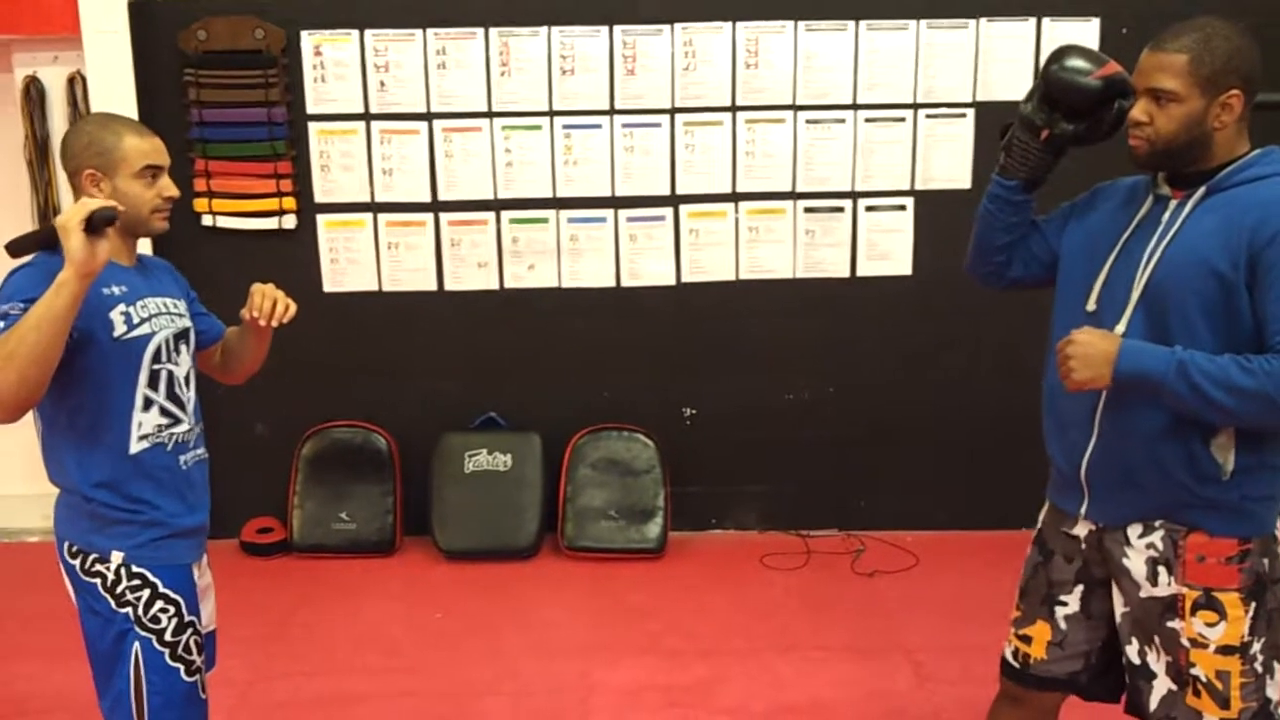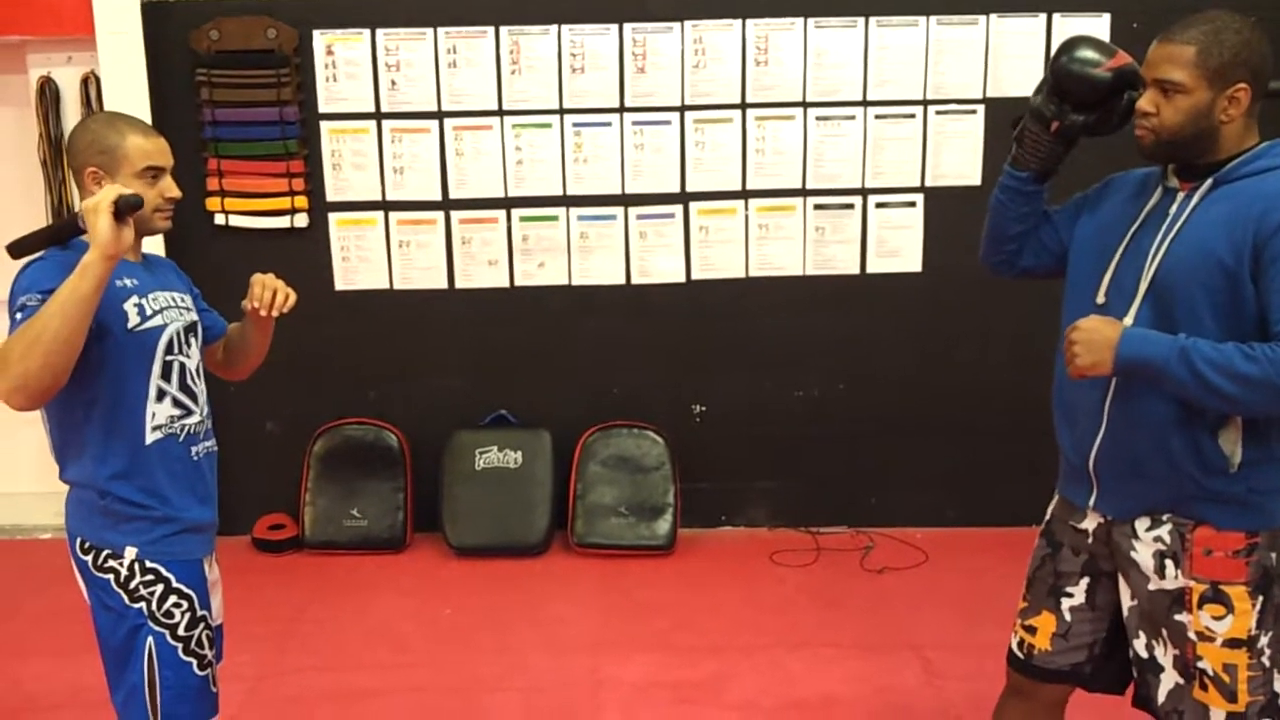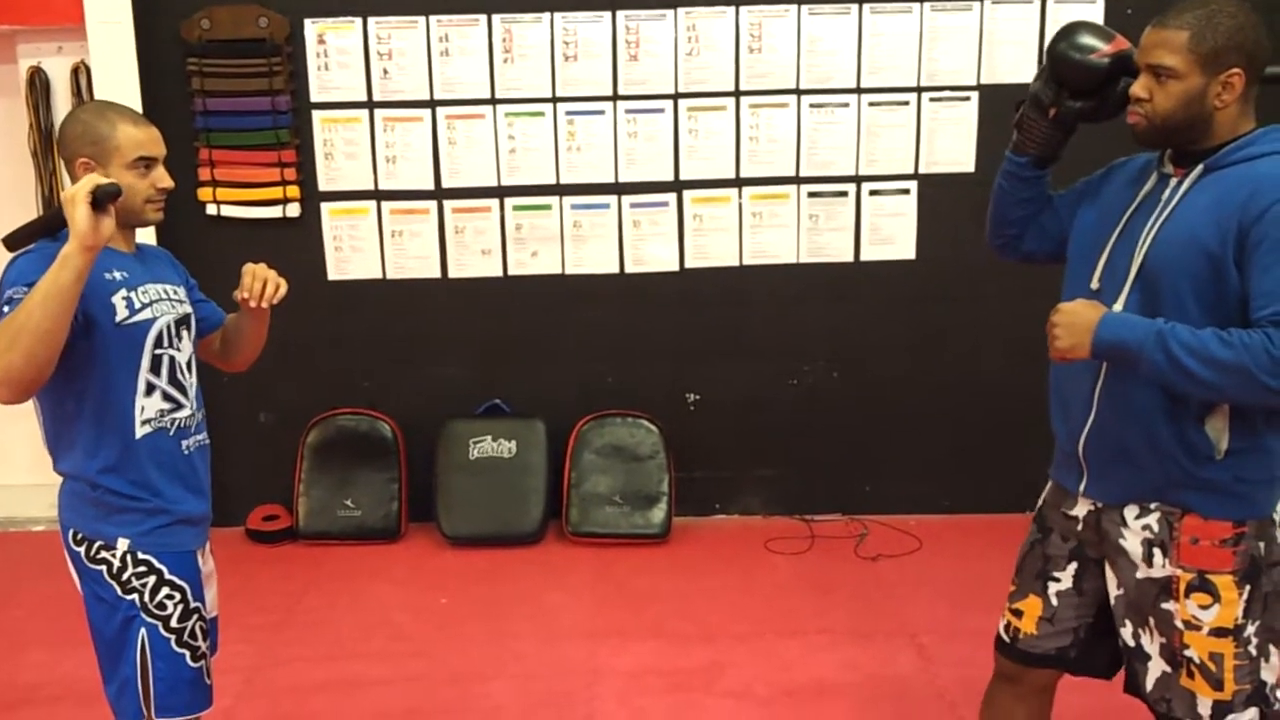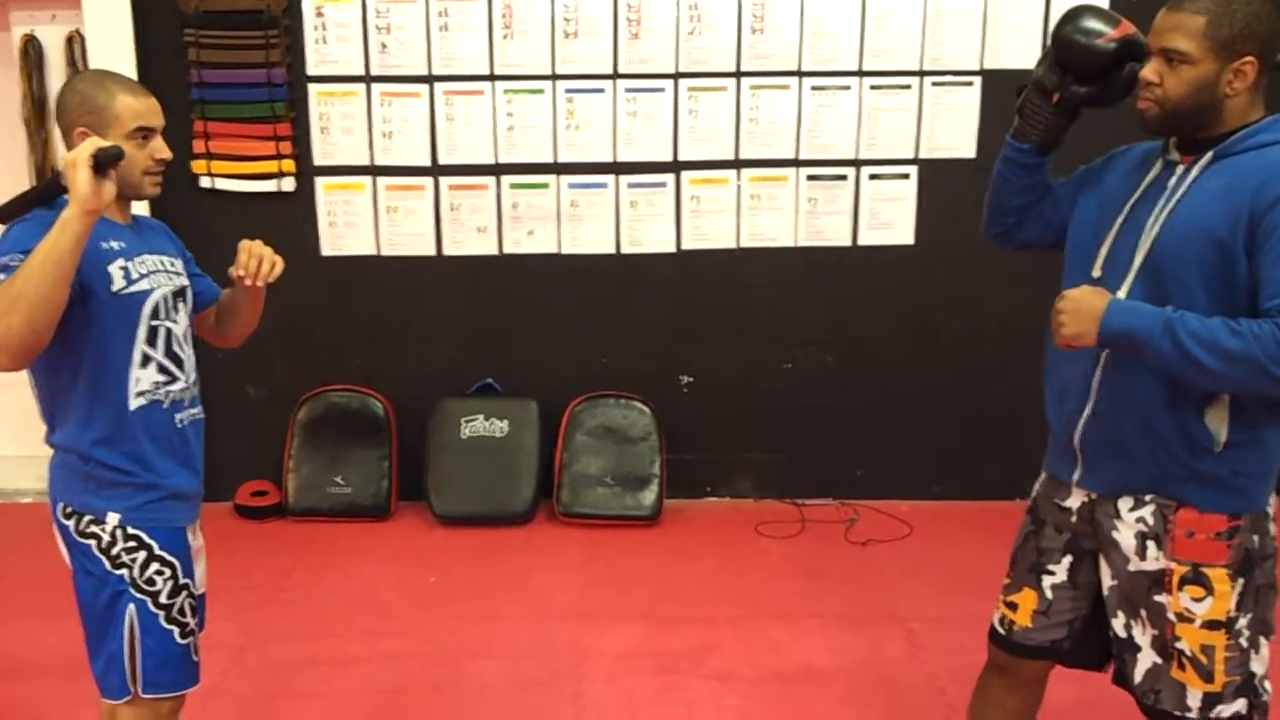
dt=1s
person 1, frame 1
right shoulder: (1111, 205)
right elbow: (995, 262)
left wrist: (1130, 364)
right wrist: (1025, 153)
left hip: (1201, 535)
right hip: (1078, 515)
person 1, frame 2
right shoulder: (1123, 196)
right elbow: (1009, 251)
left wrist: (1135, 351)
right wrist: (1038, 143)
left hip: (1207, 526)
right hip: (1088, 504)
person 1, frame 3
right shoulder: (1127, 180)
right elbow: (1015, 234)
left wrist: (1115, 335)
right wrist: (1038, 130)
left hip: (1198, 515)
right hip: (1081, 492)
person 1, frame 4
right shoulder: (1127, 169)
right elbow: (1012, 222)
left wrist: (1120, 323)
right wrist: (1041, 114)
left hip: (1192, 508)
right hip: (1075, 481)
right knee: (1014, 657)
person 2, frame 1
left shoulder: (164, 276)
left elbow: (227, 365)
left wrist: (259, 323)
right wrist: (78, 275)
left hip: (180, 533)
right hip: (119, 545)
person 2, frame 2
left shoulder: (167, 274)
right shoulder: (56, 274)
left elbow: (230, 363)
left wrist: (260, 316)
right wrist: (101, 258)
left hip: (187, 528)
right hip: (132, 540)
person 2, frame 3
left shoulder: (163, 266)
left elbow: (228, 354)
left wrist: (255, 306)
right wrist: (81, 249)
left hip: (182, 520)
right hip: (125, 532)
person 2, frame 4
left shoulder: (159, 237)
left elbow: (223, 328)
left wrist: (250, 281)
right wrist: (81, 212)
left hip: (170, 493)
right hip: (116, 504)
